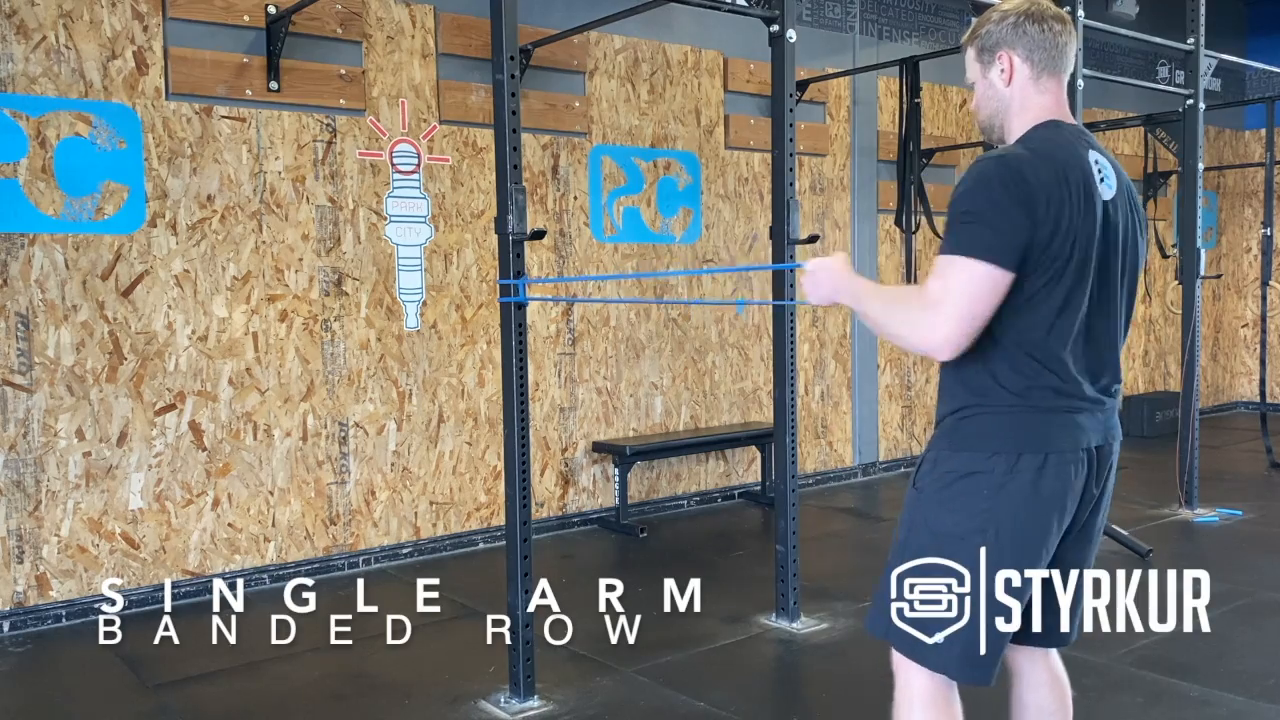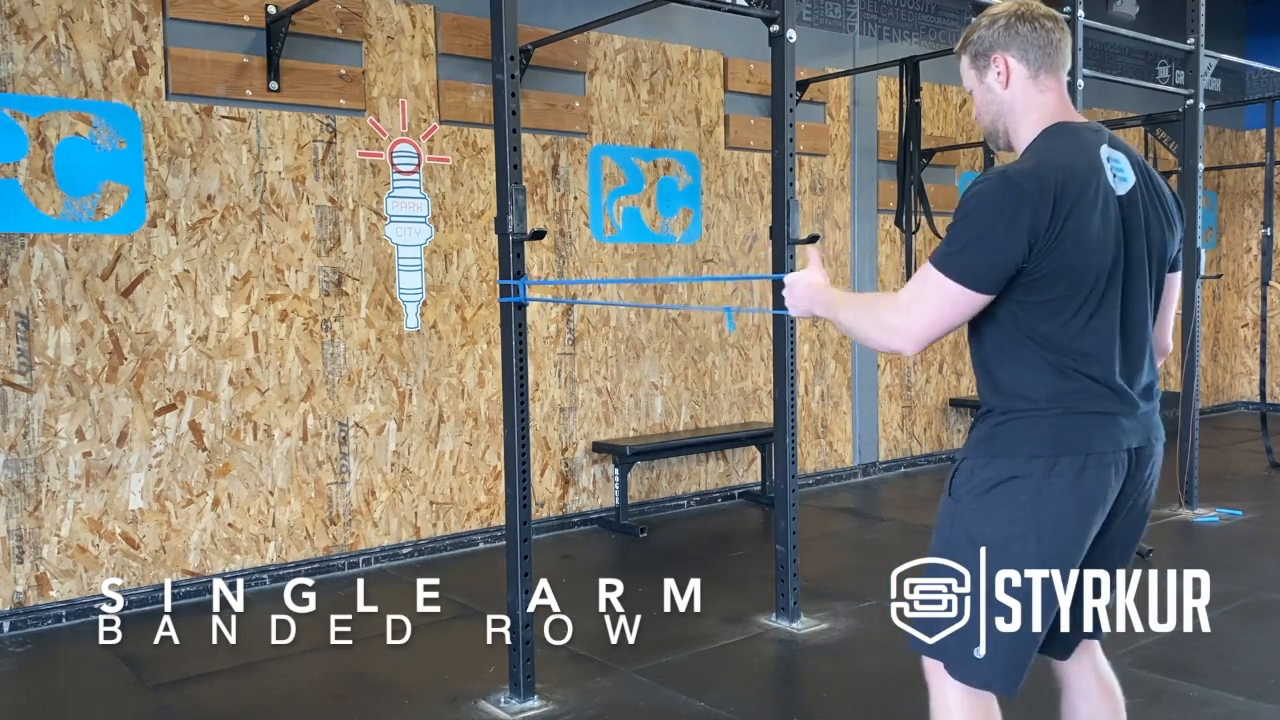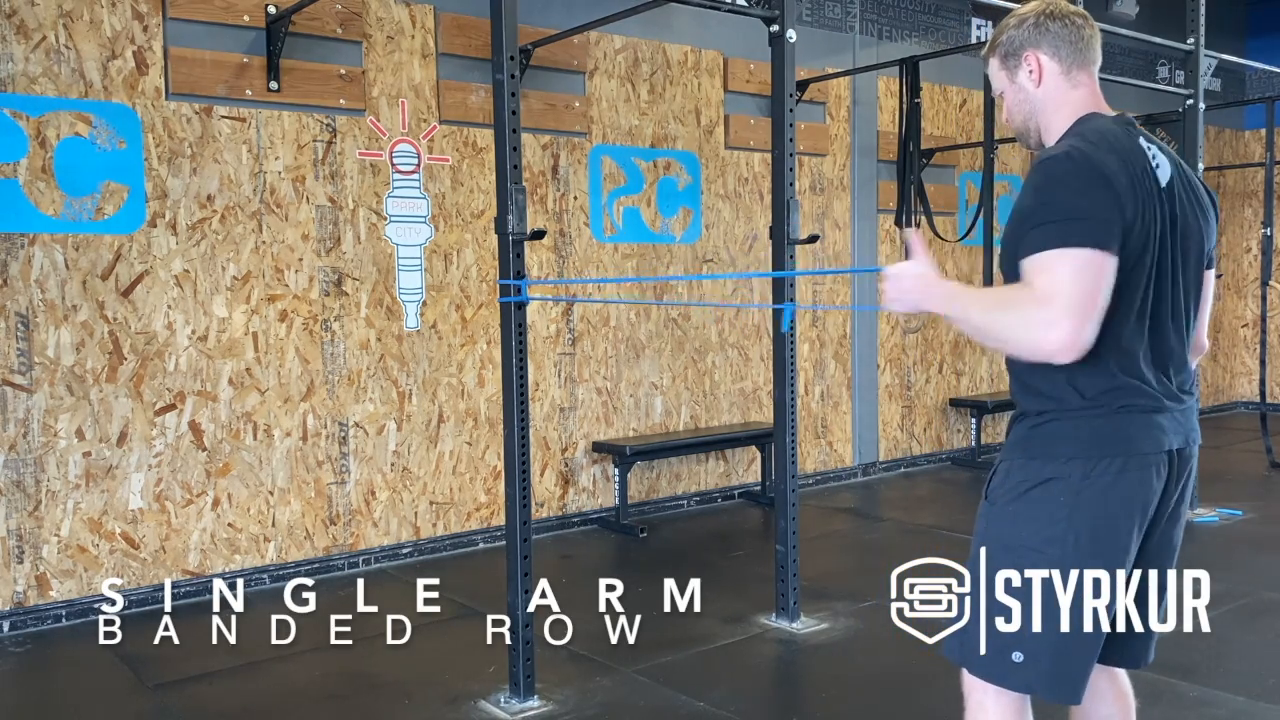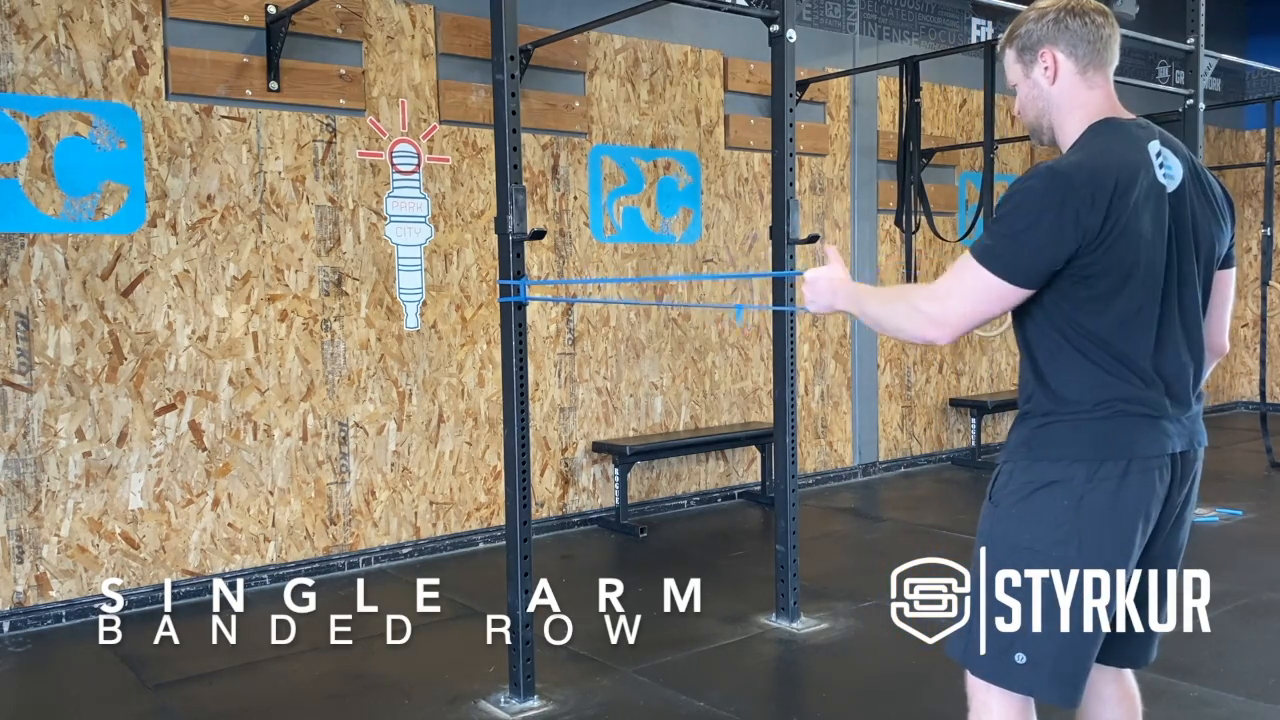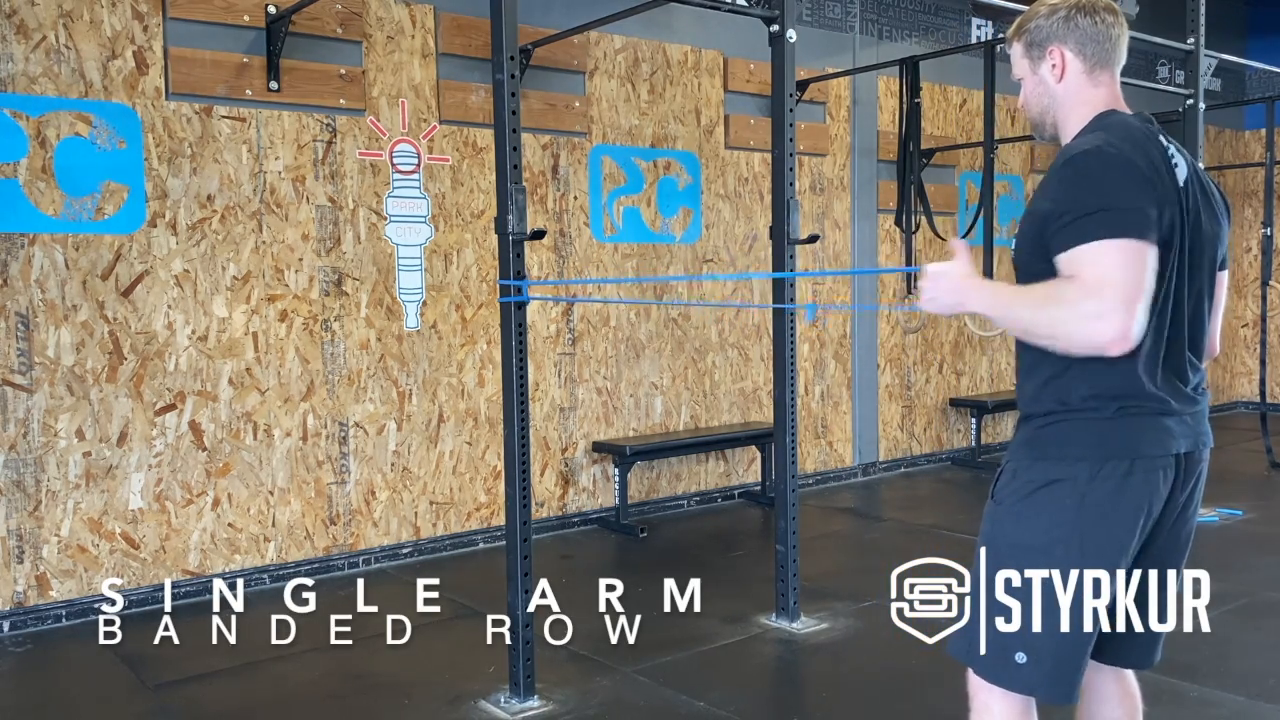
dt=1s
person 1, frame 1
left shoulder: (1007, 177)
right shoulder: (1114, 184)
left elbow: (938, 330)
left wrist: (841, 283)
left hip: (997, 453)
right hip: (1086, 446)
left knee: (922, 657)
right knee: (1028, 641)
person 1, frame 2
left shoulder: (1017, 189)
right shoulder: (1146, 181)
left elbow: (906, 329)
right elbow: (1158, 339)
left wrist: (819, 297)
left hip: (1033, 459)
right hip: (1130, 450)
right knee: (1072, 642)
person 1, frame 3
left shoulder: (1071, 171)
right shoulder: (1176, 175)
left elbow: (1059, 331)
right elbow: (1195, 339)
left wrist: (933, 289)
left hip: (1072, 458)
right hip: (1164, 447)
right knee: (1098, 659)
person 1, frame 4
left shoulder: (1065, 184)
right shoulder: (1197, 179)
left elbow: (937, 318)
right elbow: (1214, 342)
left wrist: (841, 291)
left hip: (1076, 467)
right hip: (1171, 454)
right knee: (1105, 662)
person 1, frame 5
left shoulder: (1095, 164)
right shoulder: (1177, 167)
left elbow: (1110, 322)
right elbow: (1206, 340)
left wrist: (972, 289)
left hip: (1079, 459)
right hip: (1173, 449)
right knee: (1105, 659)
